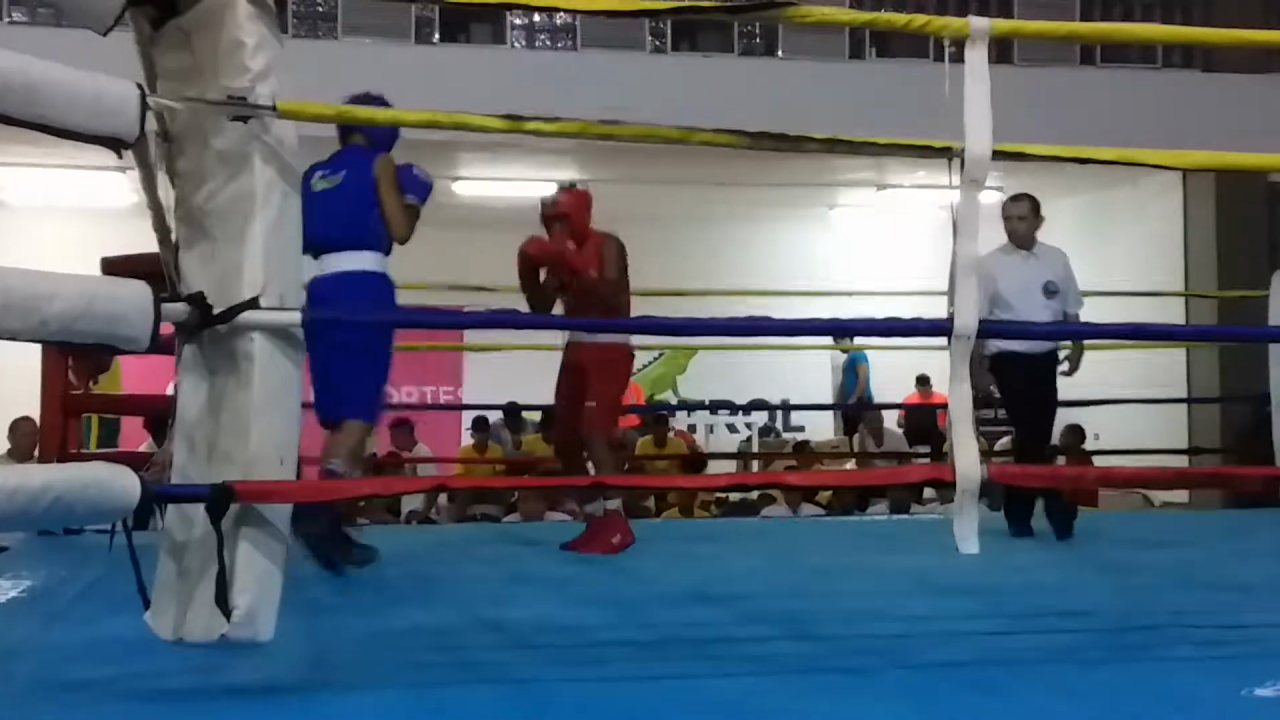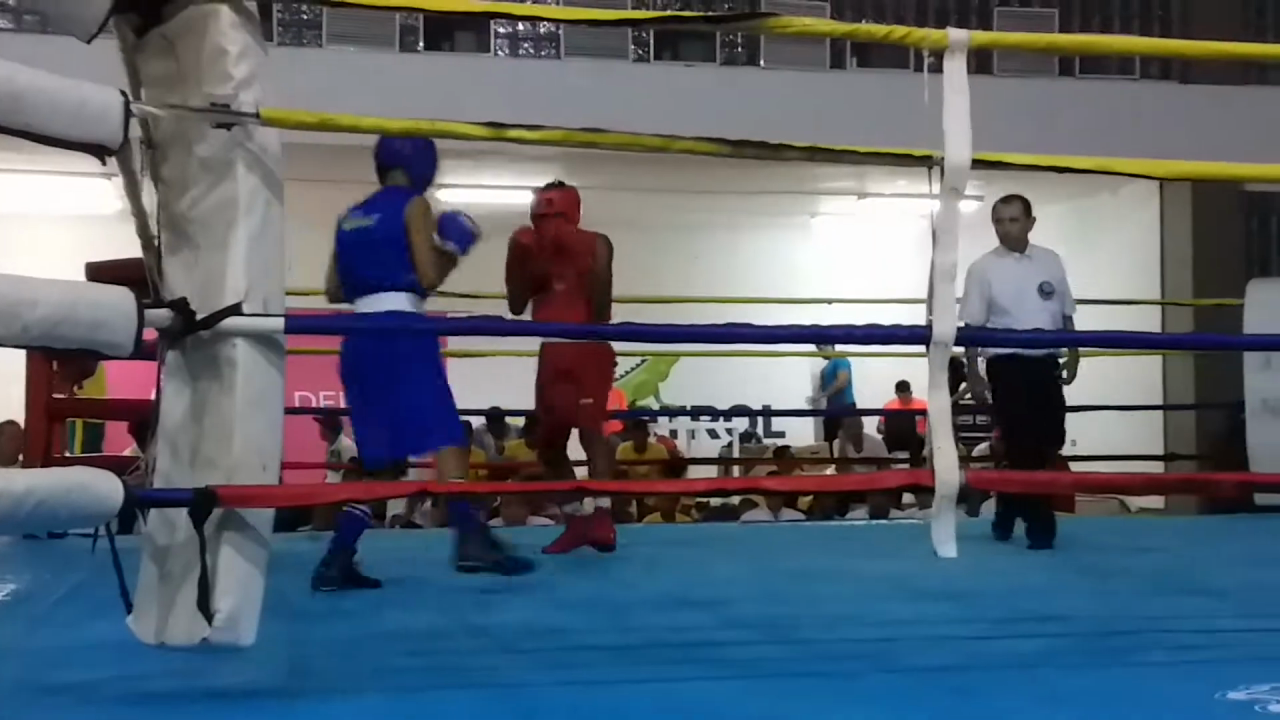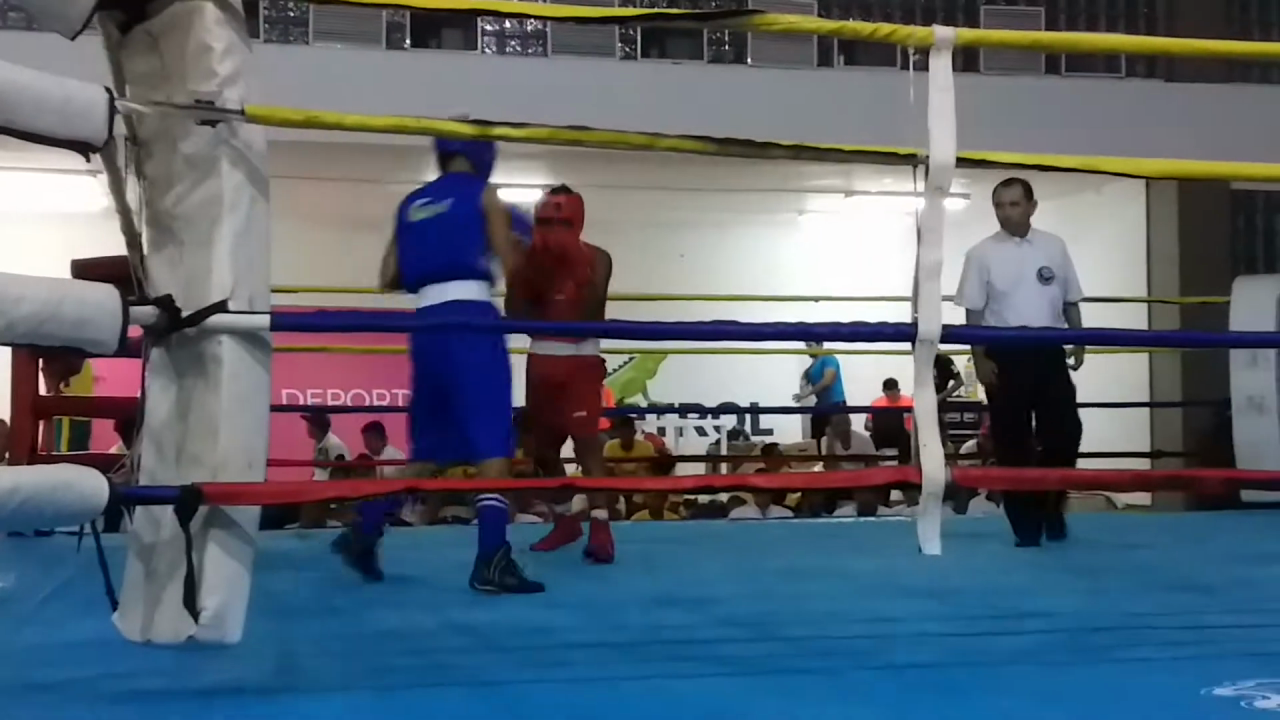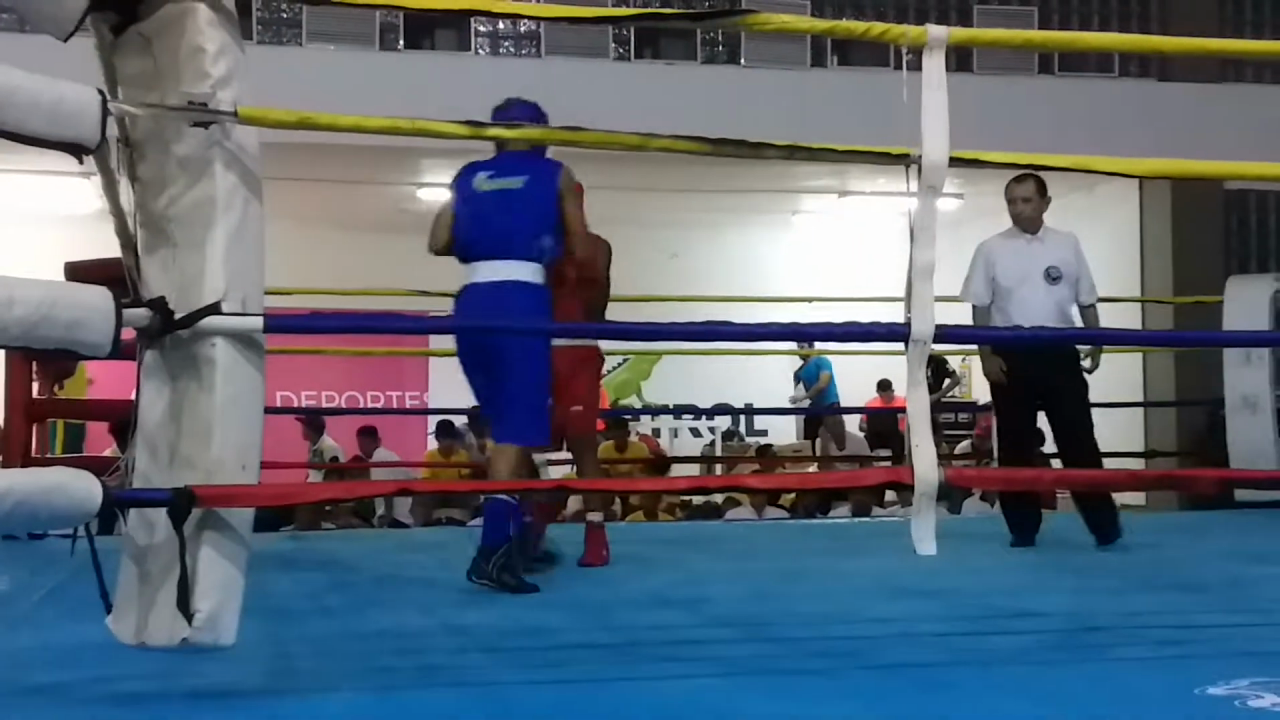
dt=0.2s
person 1, frame 1
left shoulder: (313, 175)
right shoulder: (379, 162)
left elbow: (296, 242)
right elbow: (401, 231)
right wrist: (414, 203)
left hip: (322, 293)
right hip: (364, 289)
left knee: (342, 413)
right knee: (363, 409)
left ankle: (324, 522)
right ankle: (318, 516)
person 1, frame 2
left shoulder: (351, 217)
right shoulder: (413, 206)
left elbow: (335, 291)
right elbow: (428, 278)
right wrist: (452, 251)
left hip: (358, 336)
right hip: (401, 332)
left knee: (381, 459)
right knee: (445, 437)
left ankle: (337, 560)
right ankle: (474, 543)
person 1, frame 3
left shoulder: (411, 203)
right shoulder: (482, 195)
left elbow: (388, 278)
right elbow: (510, 264)
right wrist: (515, 244)
left hip: (427, 323)
right hip: (470, 320)
left knee: (430, 450)
right knee: (494, 443)
left ankle: (363, 534)
right ankle: (493, 560)
person 1, frame 4
left shoulder: (468, 177)
right shoulder: (555, 174)
left elbow: (439, 242)
right elbow: (580, 251)
left hip: (473, 302)
right hip: (521, 299)
left knee: (505, 425)
right knee: (518, 429)
left ankle: (509, 538)
right ankle: (493, 554)
person 2, frame 1
left shoulder: (607, 245)
right shoulder: (555, 256)
left elbow: (615, 304)
right elbow: (540, 308)
left wrist: (584, 271)
right wrist: (529, 271)
left hip: (610, 349)
right hip: (577, 350)
left knee: (595, 431)
right knee: (566, 442)
left ankle: (616, 525)
right ankle: (596, 520)
person 2, frame 2
left shoulder: (596, 244)
right shoulder: (533, 250)
left elbow: (601, 302)
right elbow: (516, 306)
left wrist: (581, 258)
right wrist: (518, 262)
left hip: (590, 349)
right hip: (552, 352)
left knee: (589, 424)
right knee: (550, 441)
left ankle: (602, 517)
right ankle: (576, 521)
person 2, frame 3
left shoulder: (595, 258)
right shoulder: (531, 258)
left elbow: (594, 315)
right elbow: (513, 314)
left wrist: (579, 270)
right wrist: (523, 272)
left hip: (581, 361)
right hip: (541, 362)
left knee: (586, 438)
right knee: (543, 451)
left ankle: (600, 528)
right ankle: (565, 523)
person 2, frame 4
left shoulder: (595, 248)
left elbow: (597, 307)
left wrist: (585, 266)
left hip: (579, 352)
left knee: (581, 436)
left ankle: (595, 532)
right ankle: (539, 509)
person 3, frame 1
left shoulder: (1057, 260)
right shoulder: (990, 264)
left elbow: (1070, 311)
right elbow: (978, 320)
left wrist: (1076, 348)
right wrist: (979, 366)
left hip: (1045, 360)
right hip: (1009, 361)
left knee: (1035, 438)
right knee: (1031, 436)
left ankle: (1018, 511)
right ankle: (1060, 514)
person 3, frame 2
left shoulder: (1051, 261)
right shoulder: (983, 269)
left elbow: (1065, 314)
right elbow: (973, 326)
left wrist: (1073, 354)
right wrist: (973, 375)
left hip: (1046, 364)
right hip: (1007, 366)
left knee: (1047, 442)
right knee: (1021, 445)
left ankle: (1009, 508)
right ankle: (1039, 526)
person 3, frame 3
left shoulder: (1054, 246)
right shoulder: (983, 253)
left elbow: (1070, 301)
right elbow: (974, 311)
left wrist: (1079, 341)
right wrist: (979, 357)
left hip: (1049, 353)
right hip: (1005, 355)
left knee: (1065, 433)
right knee: (1013, 442)
left ankle: (1050, 511)
right ankle: (1026, 525)
person 3, frame 4
left shoulder: (1068, 245)
right shoulder: (991, 249)
left elbow: (1086, 301)
right elbow: (980, 308)
left wrist: (1097, 344)
right wrist: (987, 354)
left hip: (1059, 353)
right hip: (1012, 356)
left knee: (1078, 437)
right knee: (1016, 444)
left ankle: (1103, 522)
right ankle: (1022, 526)
